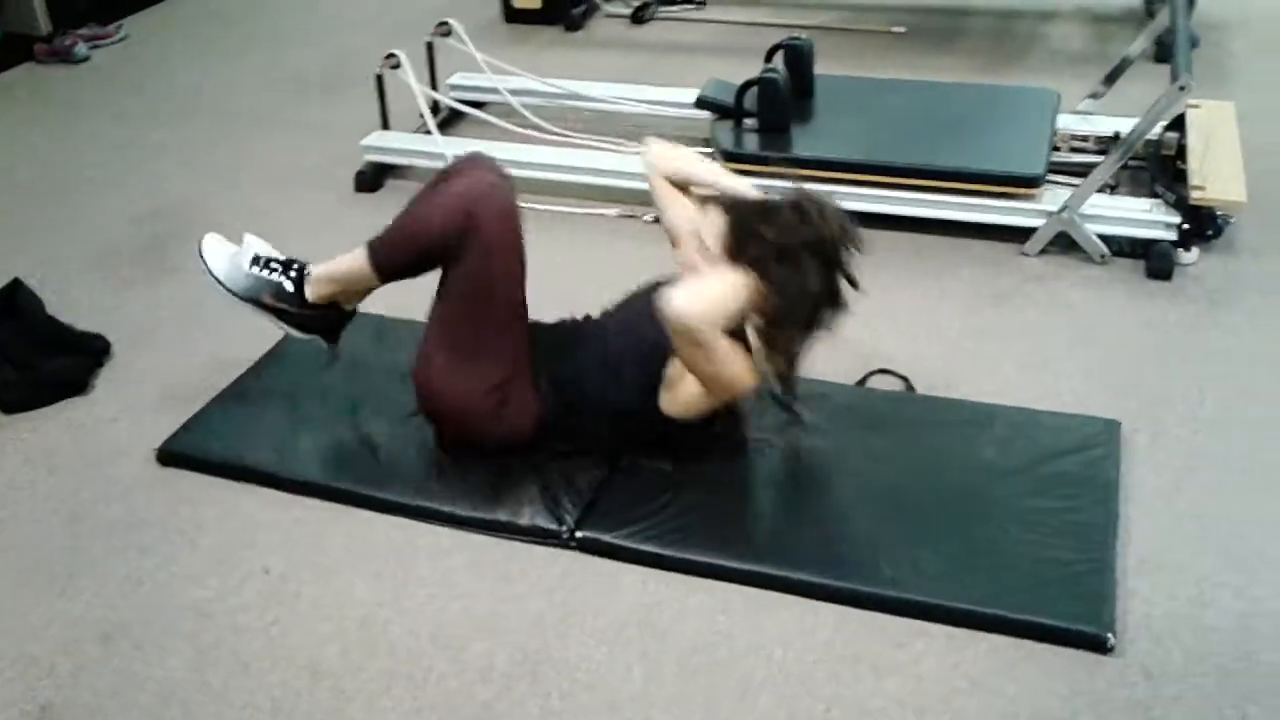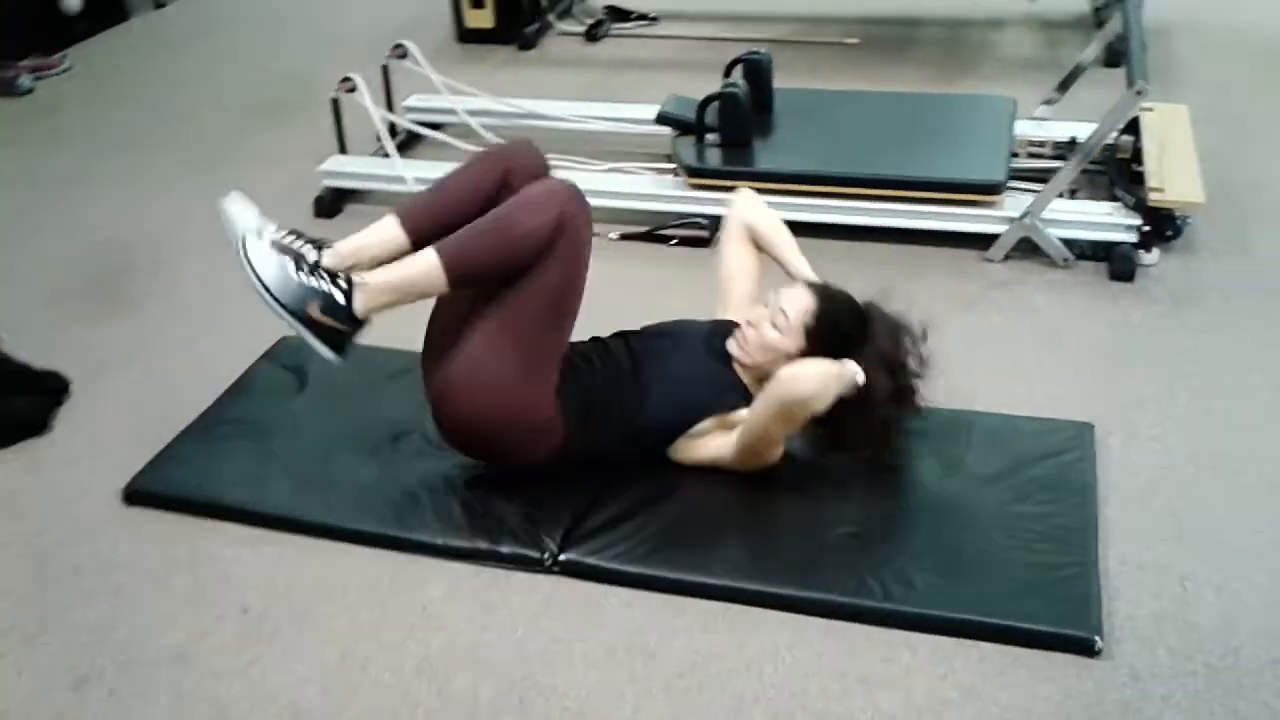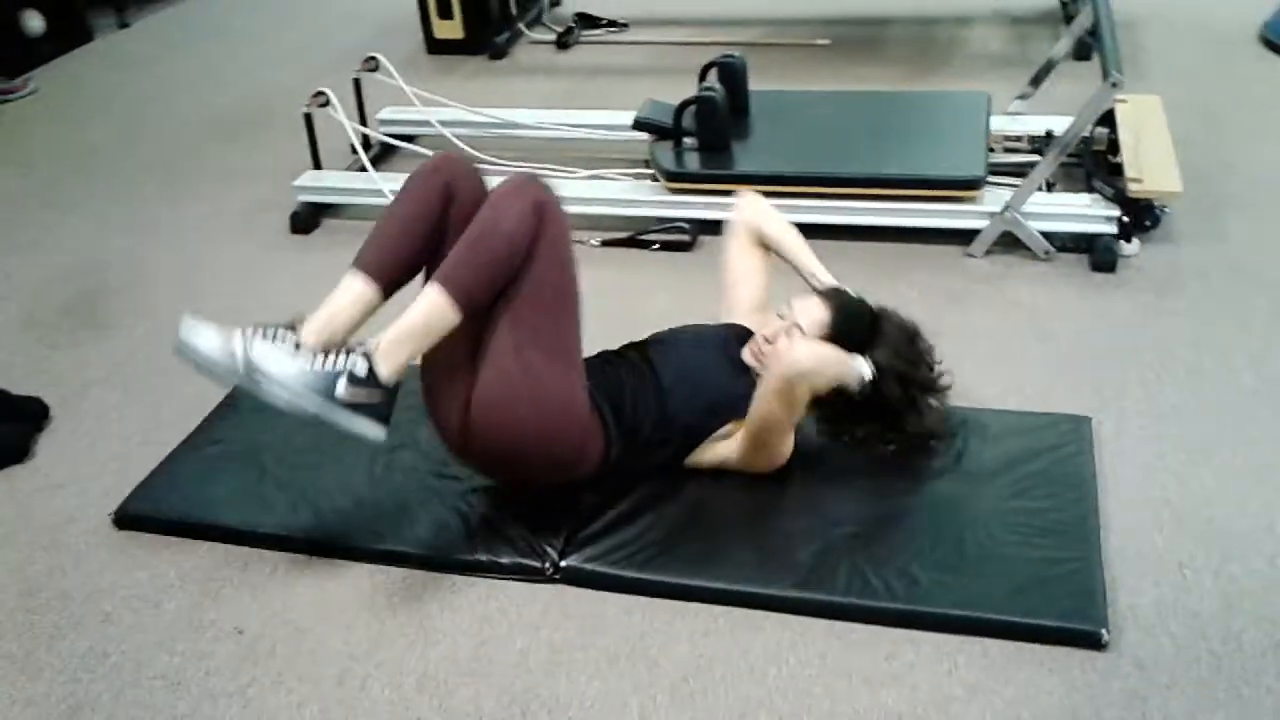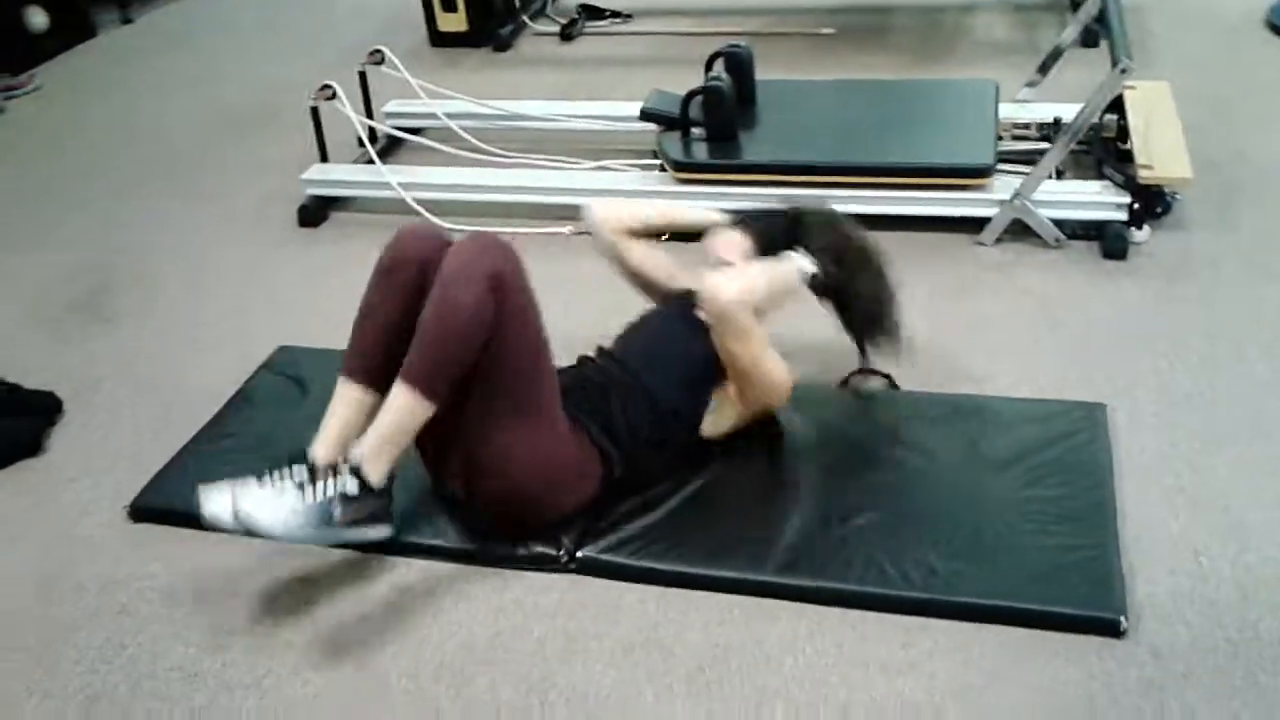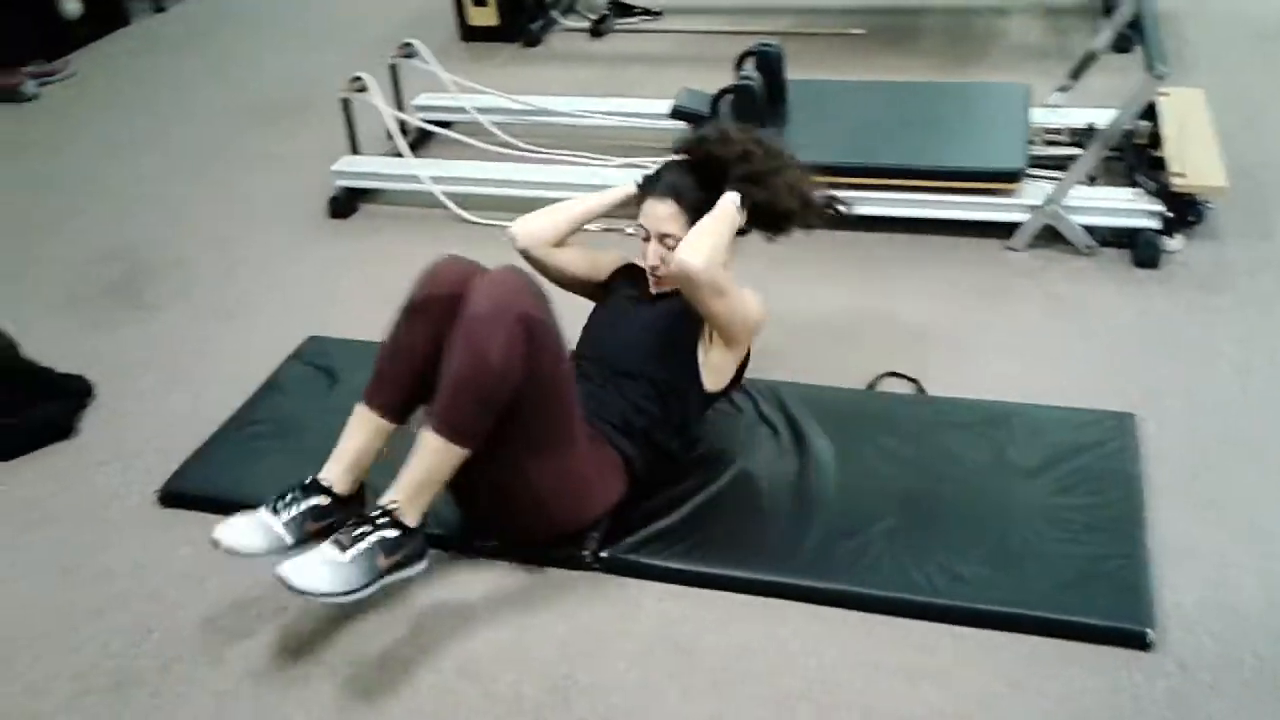
dt=0.2s
person 1, frame 1
left shoulder: (731, 371)
right shoulder: (708, 286)
left elbow: (685, 310)
right elbow: (658, 157)
left wrist: (753, 270)
right wrist: (748, 197)
left hip: (486, 405)
right hip: (530, 358)
left knee: (483, 203)
right knee: (479, 174)
left ankle: (308, 294)
right ankle: (329, 290)
person 1, frame 2
left shoulder: (754, 437)
right shoulder: (745, 331)
left elbow: (797, 386)
right elbow: (744, 207)
left wrist: (844, 373)
right wrist: (812, 283)
left hip: (498, 412)
right hip: (480, 366)
left knee: (560, 207)
right knee: (519, 162)
left ankle: (341, 305)
right ankle: (325, 267)
person 1, frame 3
left shoulder: (764, 441)
right shoulder: (746, 332)
left elbow: (794, 374)
right elbow: (750, 209)
left wrist: (852, 364)
right wrist: (829, 291)
left hip: (536, 431)
right hip: (474, 394)
left knee: (528, 197)
right knee: (451, 175)
left ankle: (369, 378)
right ankle: (305, 347)
person 1, frame 4
left shoulder: (759, 380)
right shoulder: (694, 301)
left elbow: (725, 293)
right elbow: (602, 218)
left wrist: (789, 266)
right wrist: (721, 223)
left hip: (537, 474)
right hip: (479, 436)
left knee: (484, 260)
right knee: (419, 248)
left ankle: (361, 486)
right ankle: (321, 470)
person 1, frame 5
left shoulder: (733, 316)
right shoulder: (626, 276)
left elbow: (690, 263)
right elbow: (529, 236)
left wrist: (731, 200)
right wrist: (634, 191)
left hip: (568, 487)
right hip: (491, 447)
left knee: (509, 297)
right knee: (453, 279)
left ankle: (396, 527)
right ankle: (327, 496)
